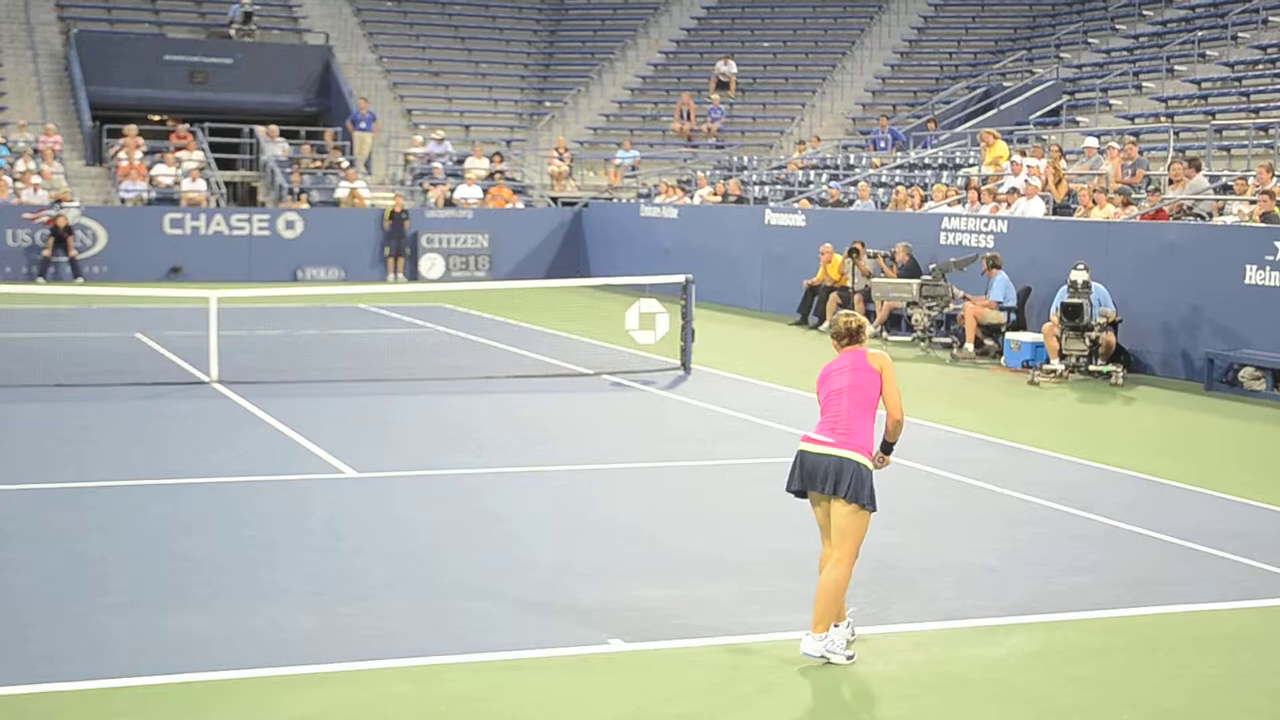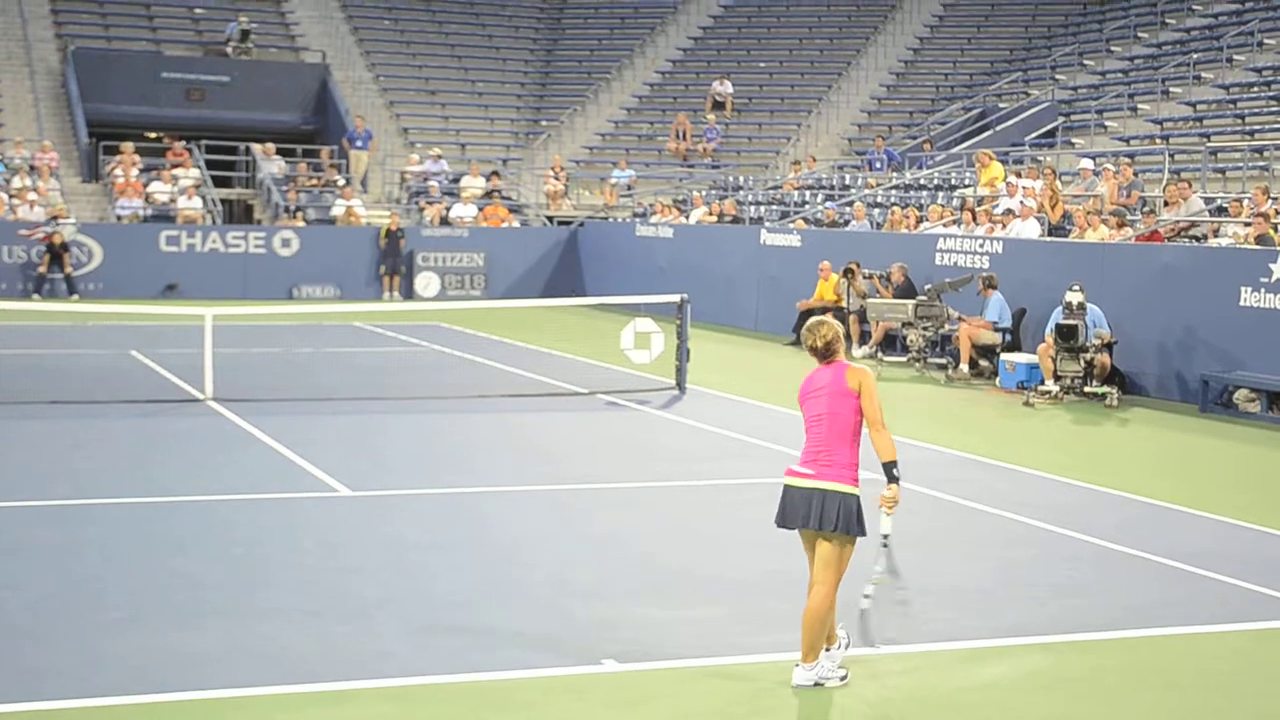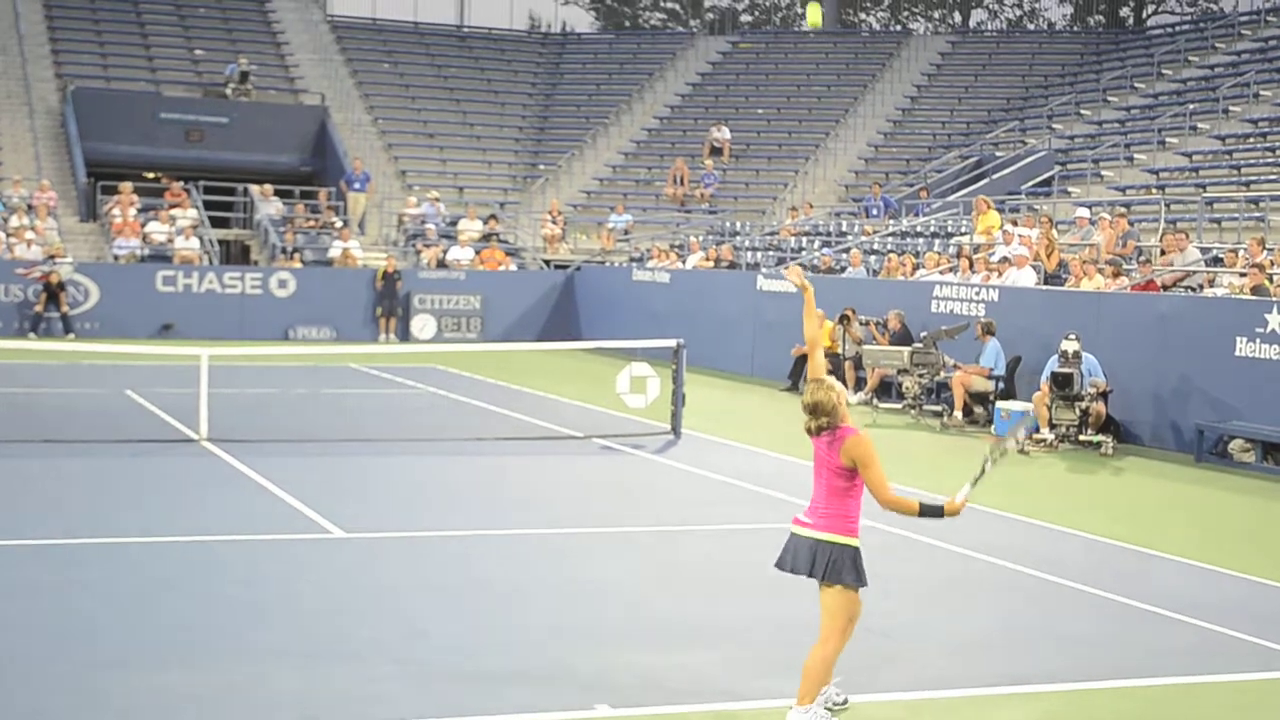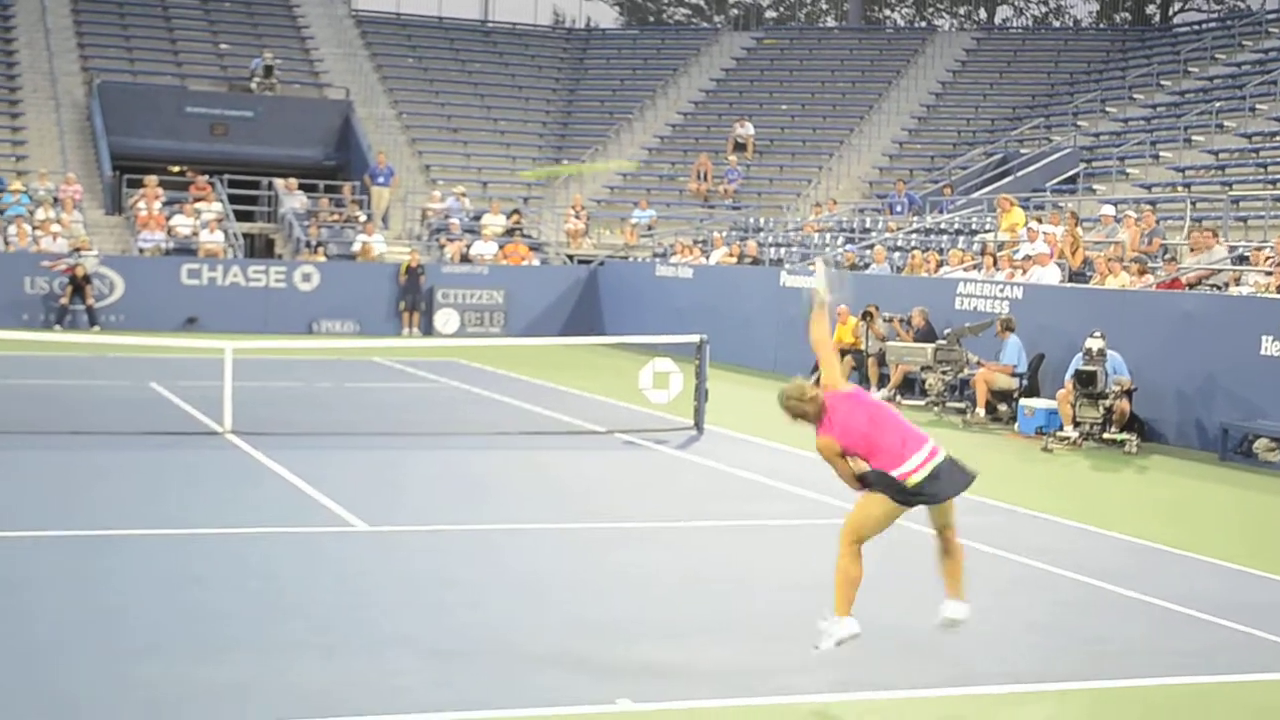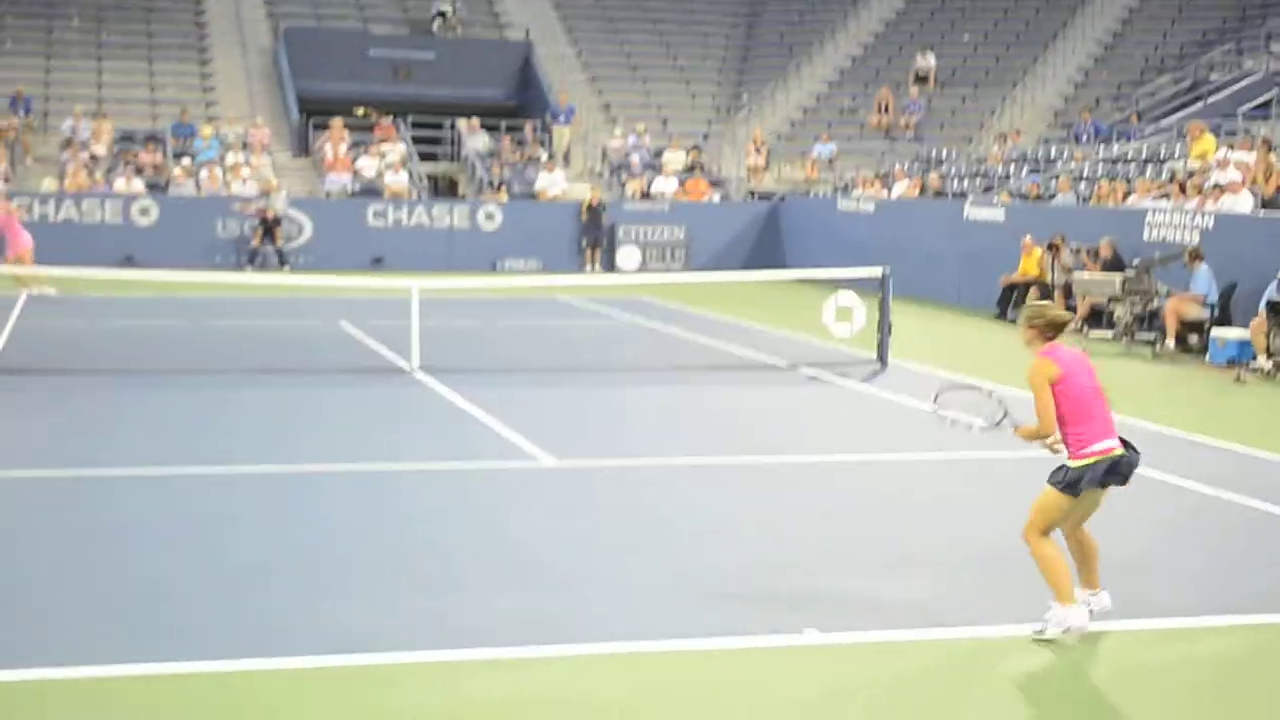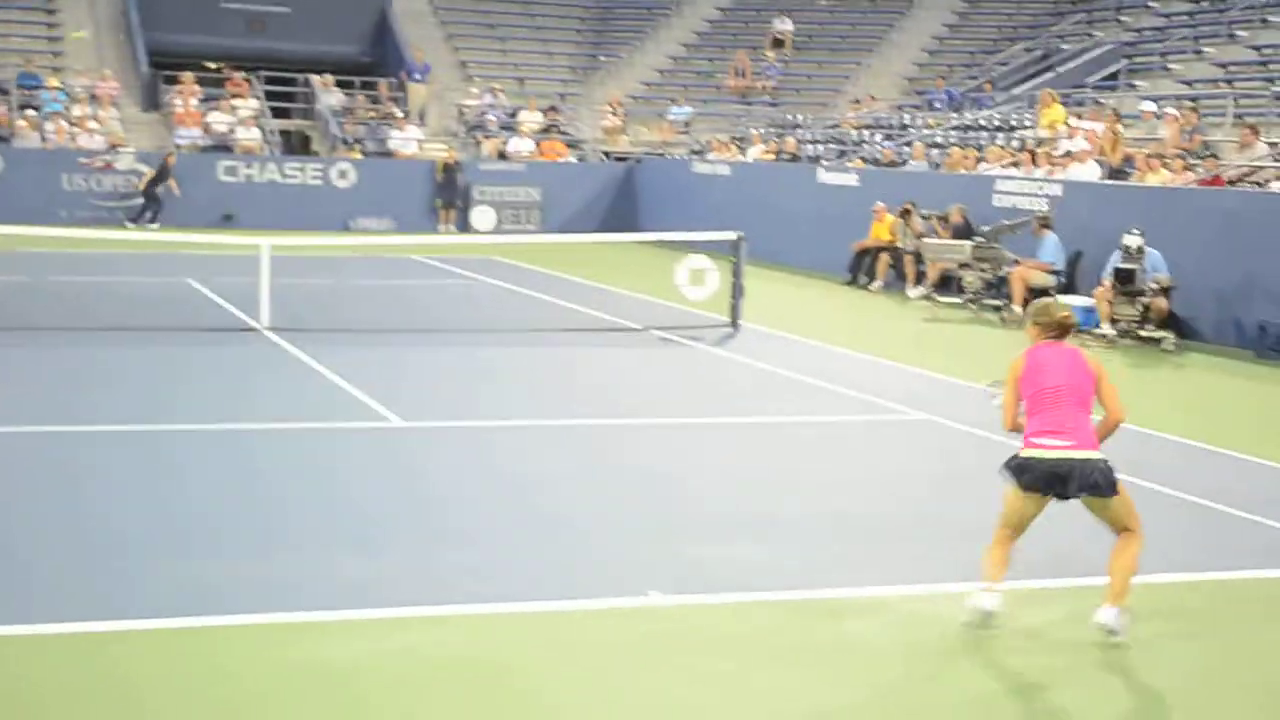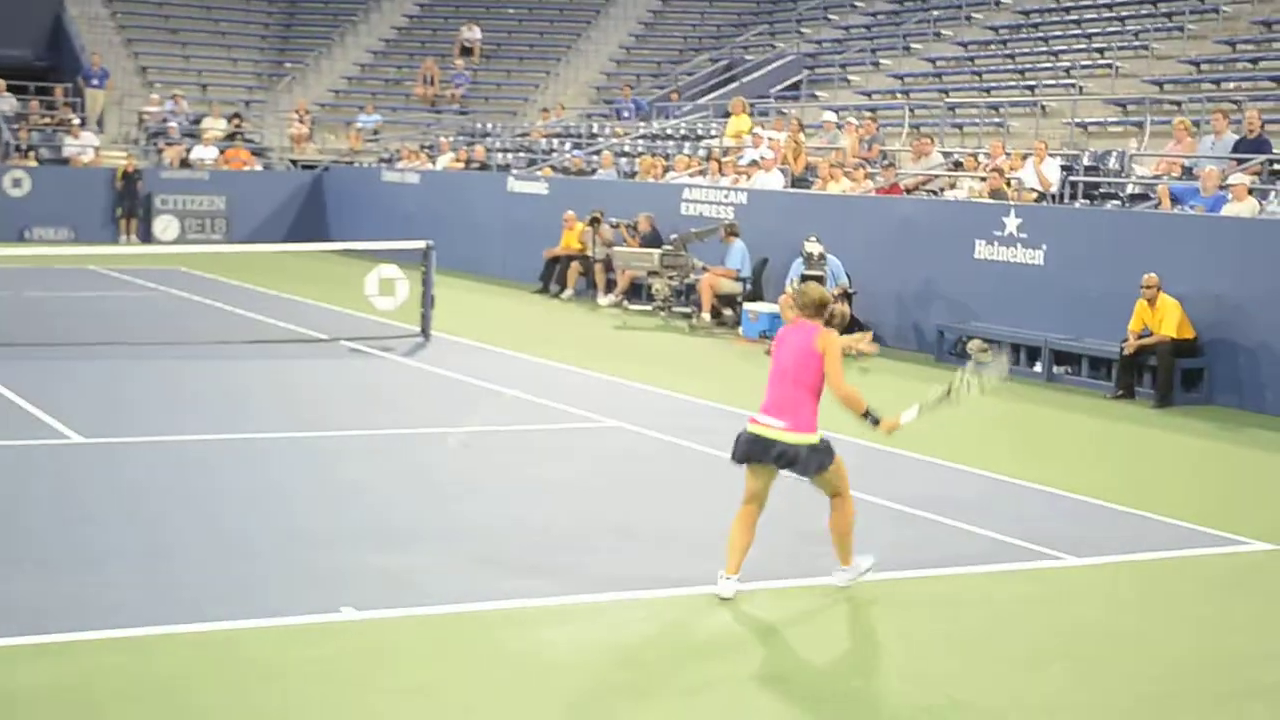
dt=0.7s
person 1, frame 1
left shoulder: (826, 371)
right shoulder: (878, 359)
right elbow: (896, 416)
right wrist: (885, 451)
left hip: (812, 452)
right hip: (848, 462)
left knee: (831, 549)
right knee: (843, 559)
left ankle: (839, 623)
right ankle: (817, 636)
person 1, frame 2
left shoulder: (808, 384)
right shoulder: (858, 374)
right elbow: (877, 427)
right wrist: (893, 481)
left hip: (799, 485)
right hip: (835, 492)
left knee: (821, 578)
right knee: (825, 585)
left ankle: (831, 642)
right ankle: (808, 666)
person 1, frame 3
left shoulder: (819, 426)
right shoulder: (856, 442)
left elbow: (814, 345)
right elbow: (887, 499)
left wrist: (808, 293)
right wrist: (941, 509)
left hip: (809, 534)
right hip: (835, 544)
left knee: (847, 615)
right knee: (832, 633)
person 1, frame 4
left shoulder: (827, 441)
right shoulder: (837, 390)
left elbow: (856, 481)
right elbow: (825, 344)
right wrist: (820, 305)
left hip: (904, 481)
right hip: (934, 461)
left knee: (849, 540)
right knee: (946, 532)
left ankle: (842, 621)
right ankle: (956, 601)
person 1, frame 5
left shoulder: (1041, 366)
right shoulder: (1076, 354)
left elbow: (1047, 428)
left wrist: (1029, 434)
left hip: (1090, 460)
right hip: (1112, 452)
left knee: (1035, 532)
right knee: (1070, 524)
left ankle: (1068, 610)
right ankle: (1094, 594)
person 1, frame 6
left shoulder: (1020, 361)
right shoulder: (1088, 360)
left elbow: (1010, 423)
right elbow: (1116, 415)
left hip: (1036, 459)
right hip: (1086, 463)
left knee: (1006, 535)
right knee: (1131, 532)
left ankle: (988, 592)
right ankle: (1112, 609)
person 1, frame 7
left shoulder: (783, 334)
right shoulder: (828, 338)
right elbow: (841, 392)
left wrist: (844, 344)
right wrist: (876, 419)
left hip: (760, 433)
right hip: (799, 439)
left knee: (750, 505)
right knee: (840, 494)
left ankle: (730, 577)
right ankle: (846, 567)
